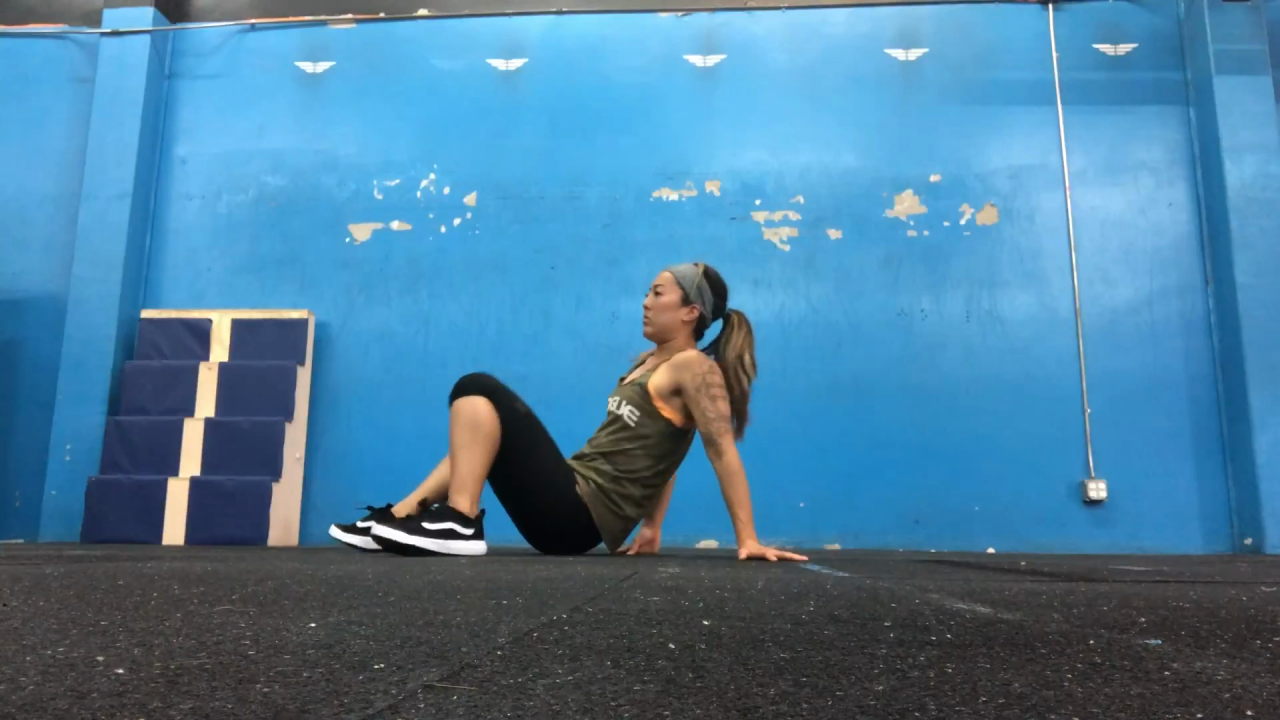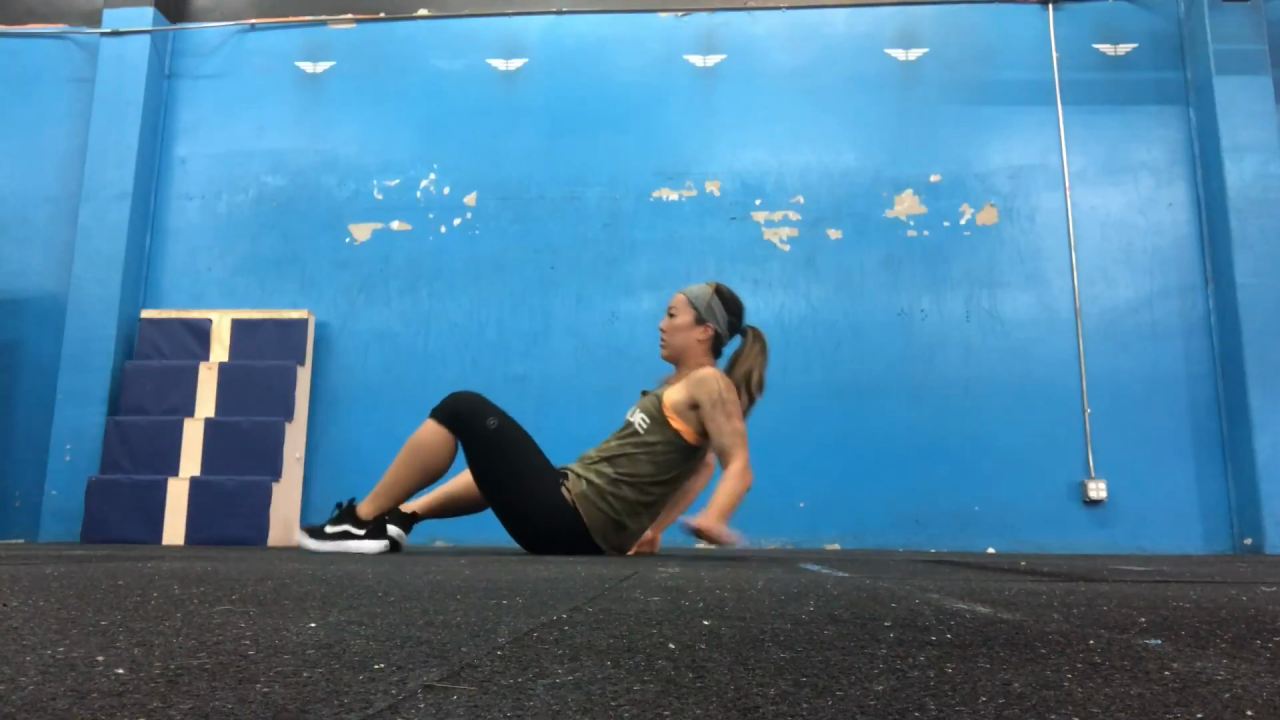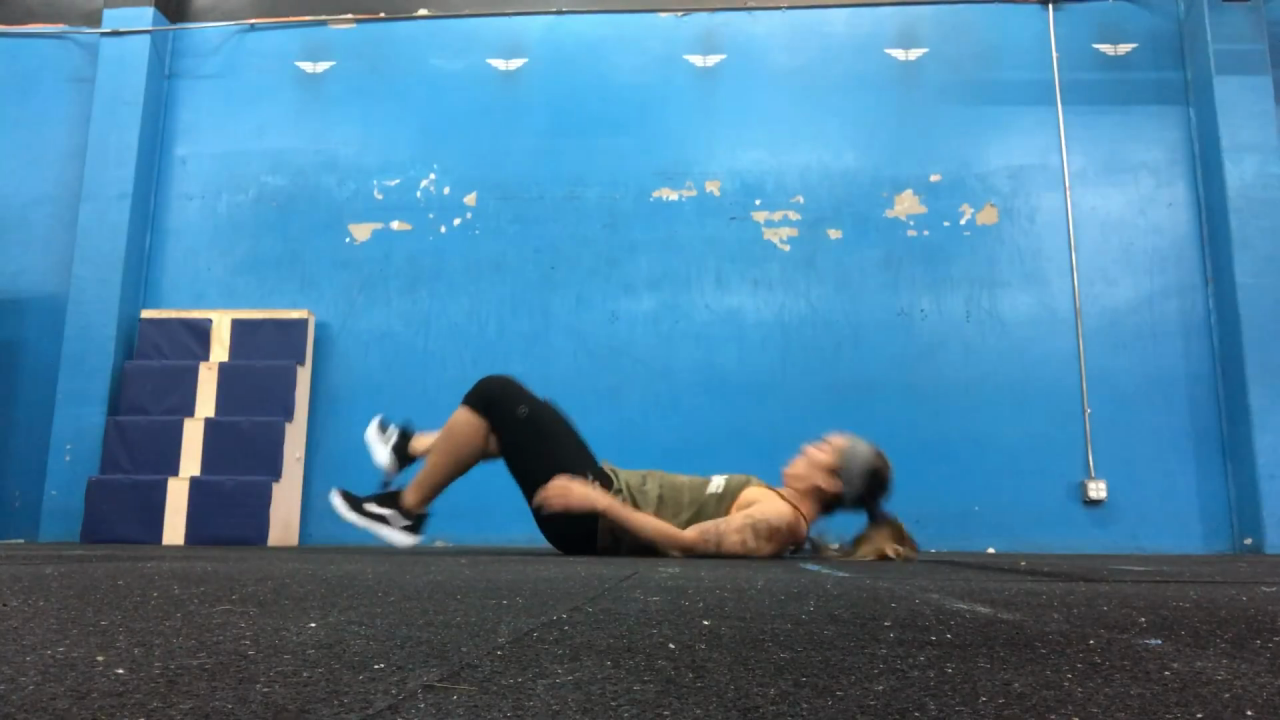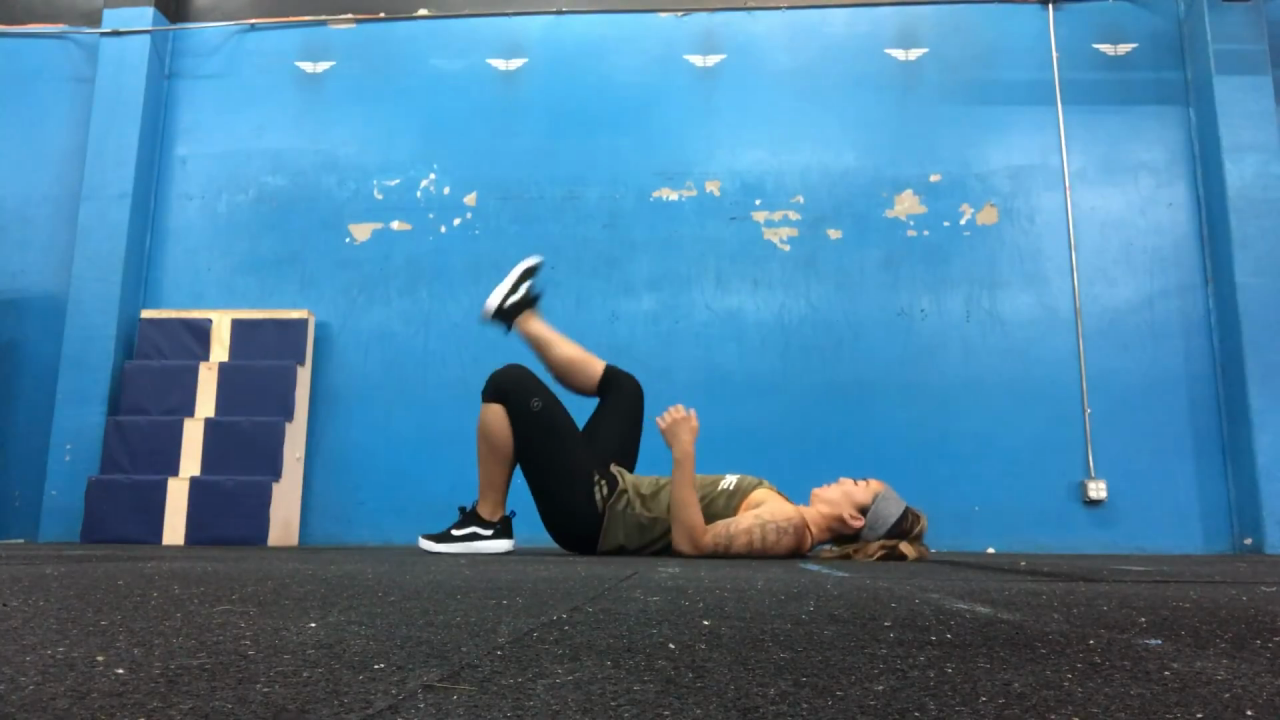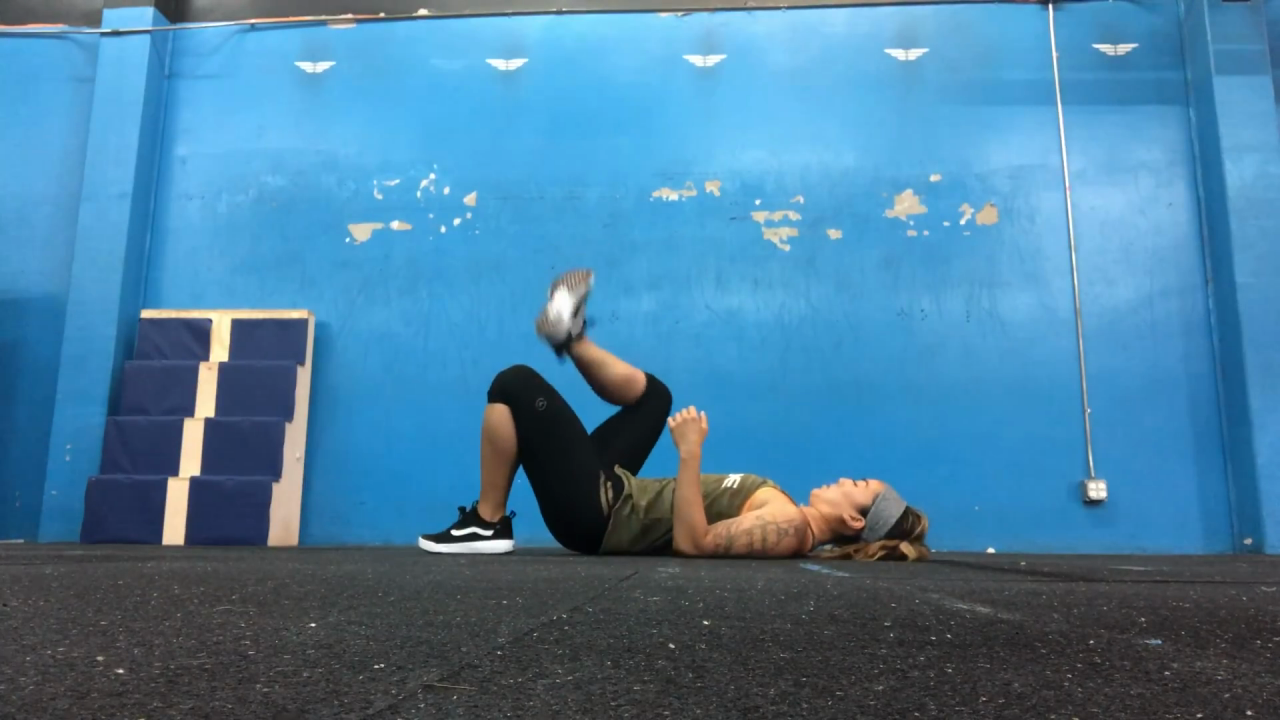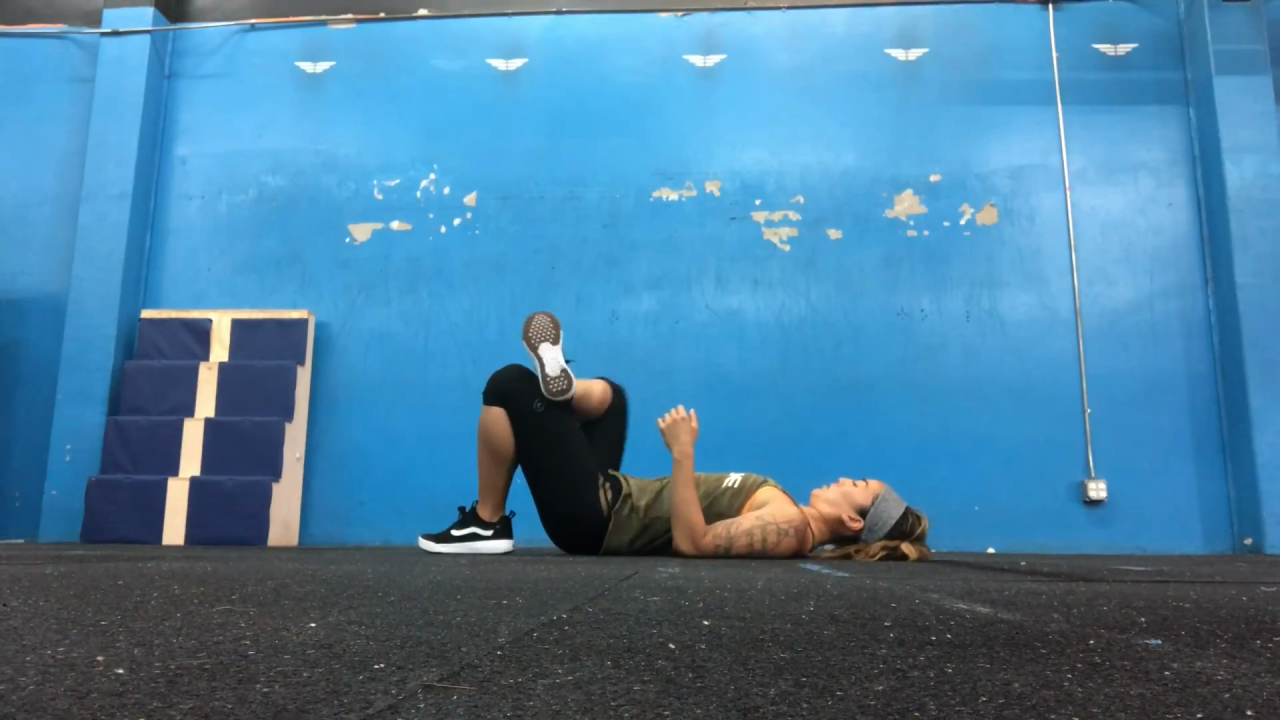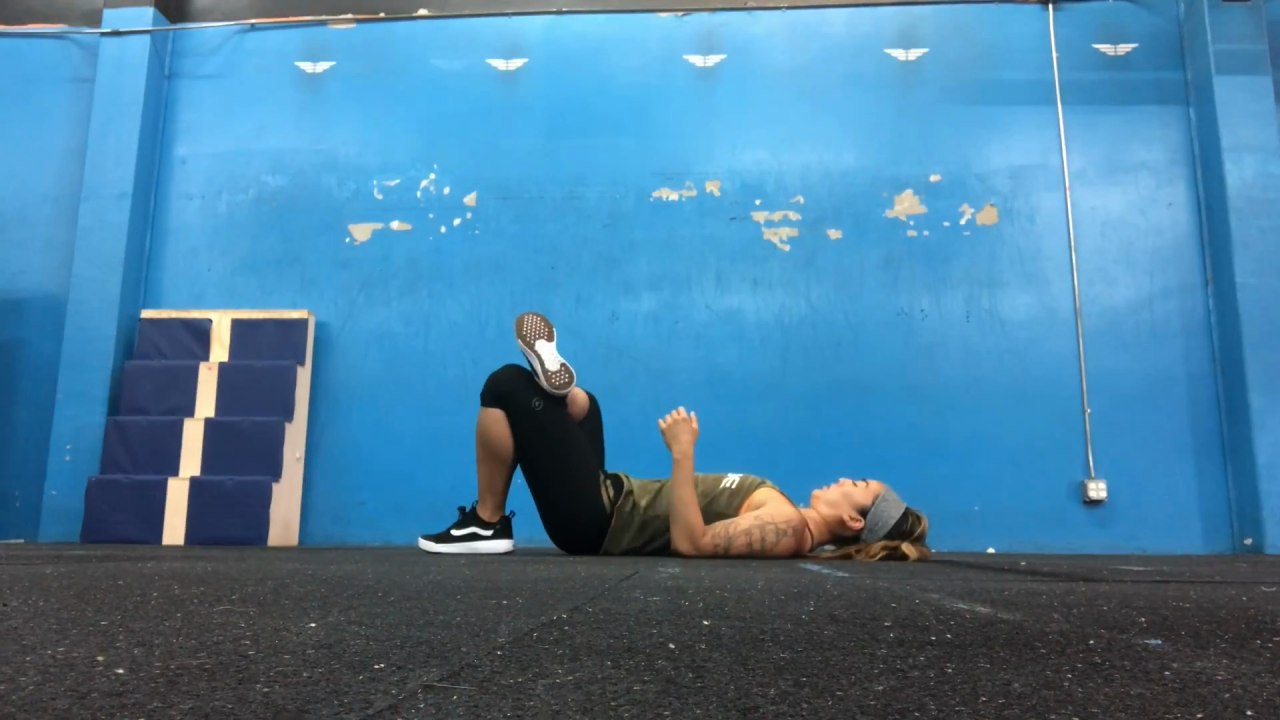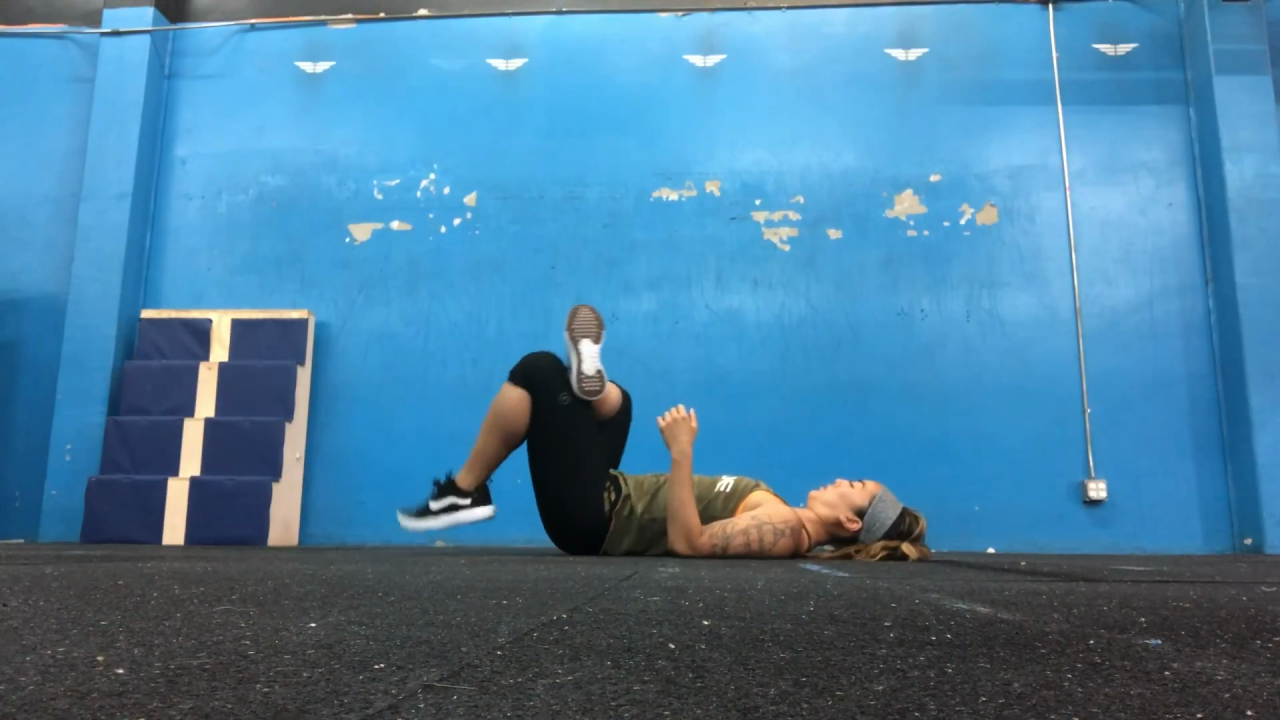
dt=0.5s
person 1, frame 1
left shoulder: (694, 368)
right shoulder: (650, 363)
left elbow: (723, 451)
right elbow: (659, 450)
left wrist: (747, 539)
right wrist: (651, 526)
left hip: (573, 518)
right hip: (572, 514)
left knee: (478, 389)
right knee: (485, 442)
left ankle: (460, 522)
right ankle: (397, 520)
person 1, frame 2
left shoulder: (710, 385)
right shoulder: (685, 384)
left elbow: (738, 466)
right elbow: (696, 467)
left wrist: (714, 519)
right wrist: (654, 527)
left hip: (566, 521)
right hip: (577, 525)
left knee: (463, 410)
right knee: (491, 462)
left ankle: (362, 523)
right ankle: (399, 518)
person 1, frame 3
left shoulder: (778, 522)
right shoulder: (779, 507)
left elbow: (682, 541)
left wrist: (598, 502)
left hip: (589, 522)
right hip: (603, 499)
left knee: (495, 392)
right knee: (526, 413)
left ankle: (403, 508)
right ankle: (407, 450)
person 1, frame 4
left shoulder: (786, 531)
right shoulder: (791, 518)
left elbow: (690, 541)
left wrist: (683, 453)
left hip: (591, 513)
right hip: (609, 495)
left knee: (509, 384)
right knee: (620, 384)
left ankle: (486, 525)
right ankle: (519, 313)
person 1, frame 5
left shoulder: (789, 530)
right shoulder: (791, 517)
left elbow: (690, 541)
left wrist: (689, 453)
left hip: (593, 514)
right hip: (609, 498)
left knee: (514, 385)
right knee: (653, 393)
left ankle: (485, 526)
right ankle: (571, 339)
person 1, frame 6
left shoulder: (789, 529)
right shoulder: (790, 518)
left elbow: (691, 541)
left wrist: (682, 453)
left hip: (592, 519)
right hip: (610, 498)
left knee: (510, 384)
right knee: (607, 393)
left ankle: (486, 525)
right ankle: (561, 386)
person 1, frame 7
left shoulder: (788, 530)
right shoulder: (791, 521)
left elbow: (689, 541)
left wrist: (682, 452)
left hip: (592, 520)
right hip: (606, 505)
left knee: (506, 385)
left ankle: (486, 524)
right ankle: (556, 383)
person 1, frame 8
left shoulder: (784, 533)
right shoulder: (786, 524)
left elbow: (685, 541)
left wrist: (681, 453)
left hip: (591, 519)
right hip: (605, 502)
left knee: (538, 369)
left ankle: (464, 492)
right ankle: (590, 382)
